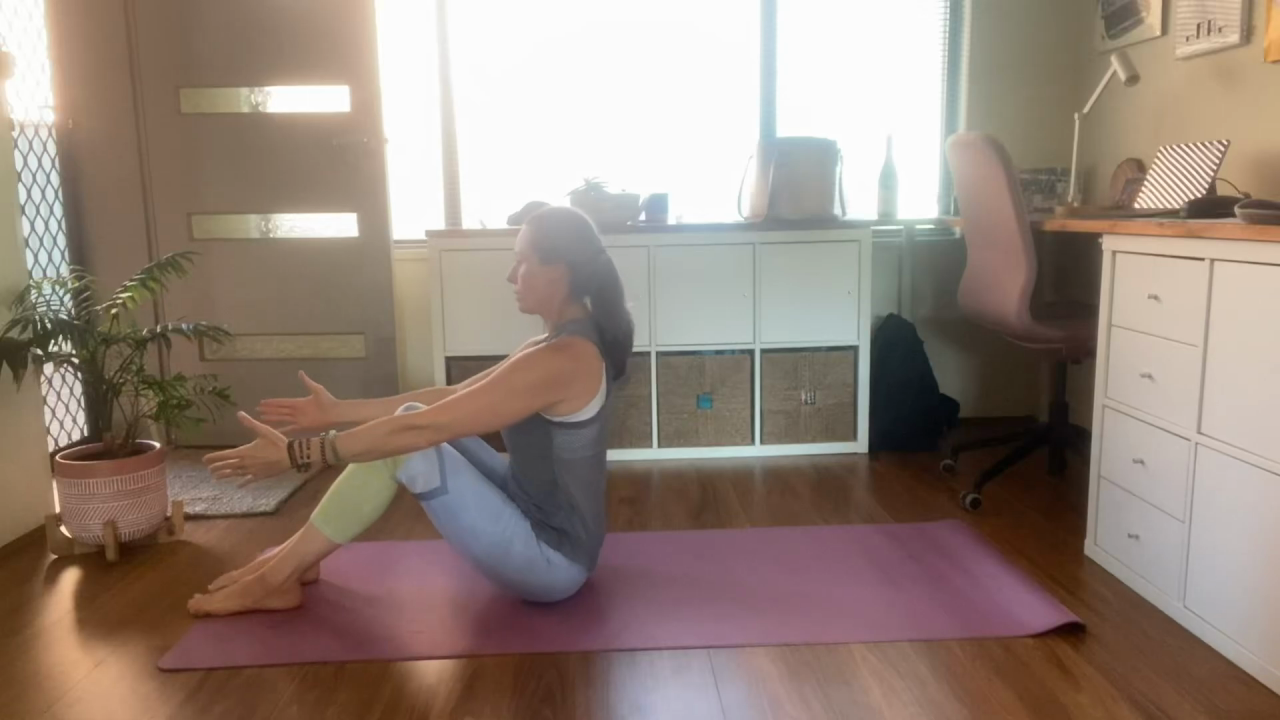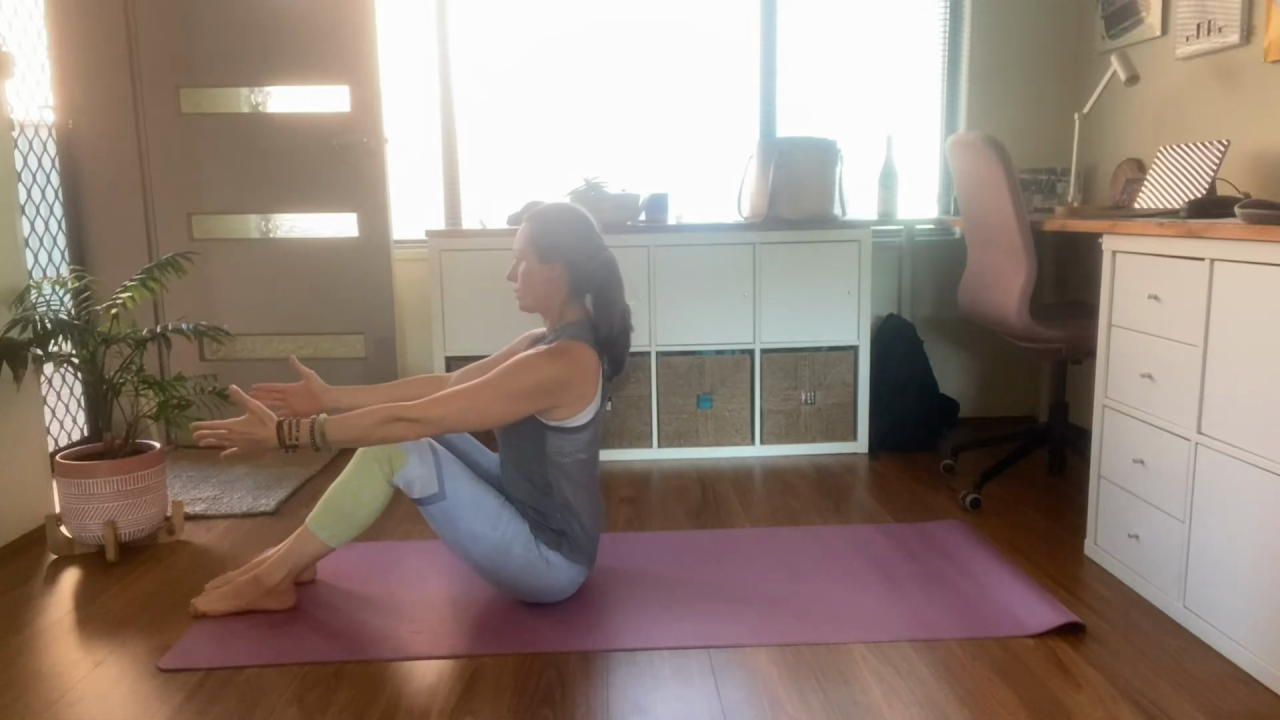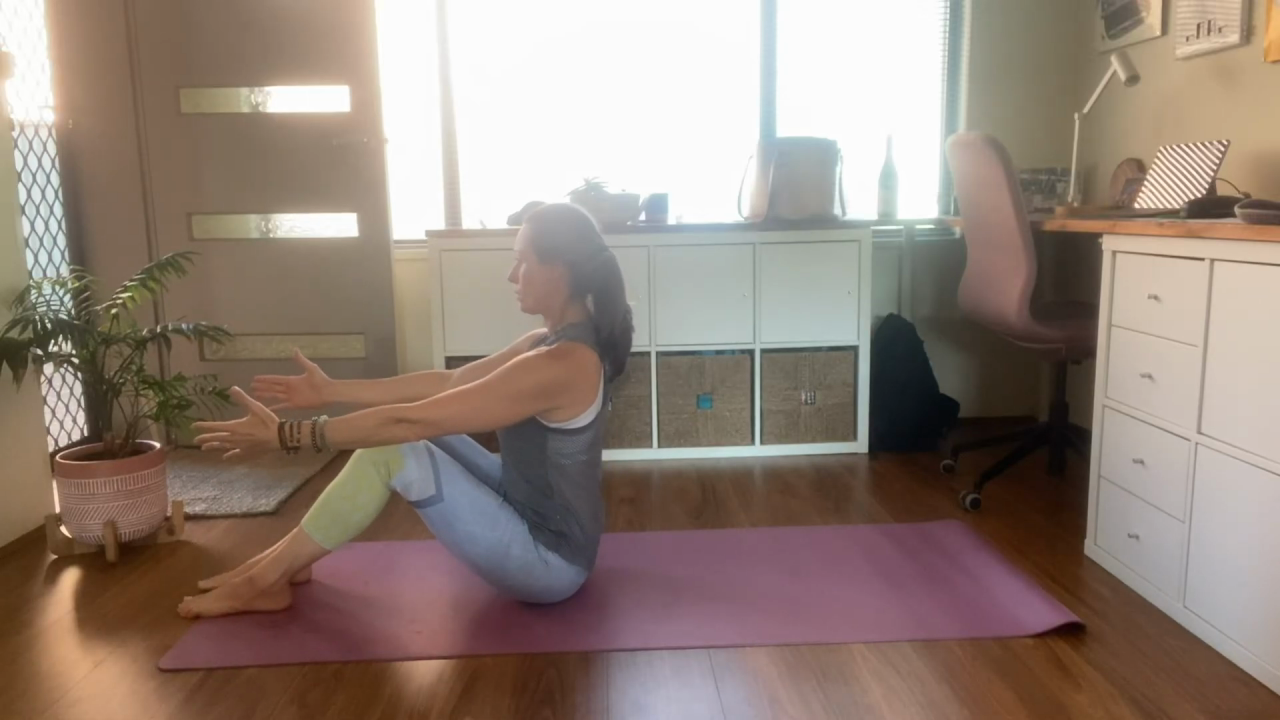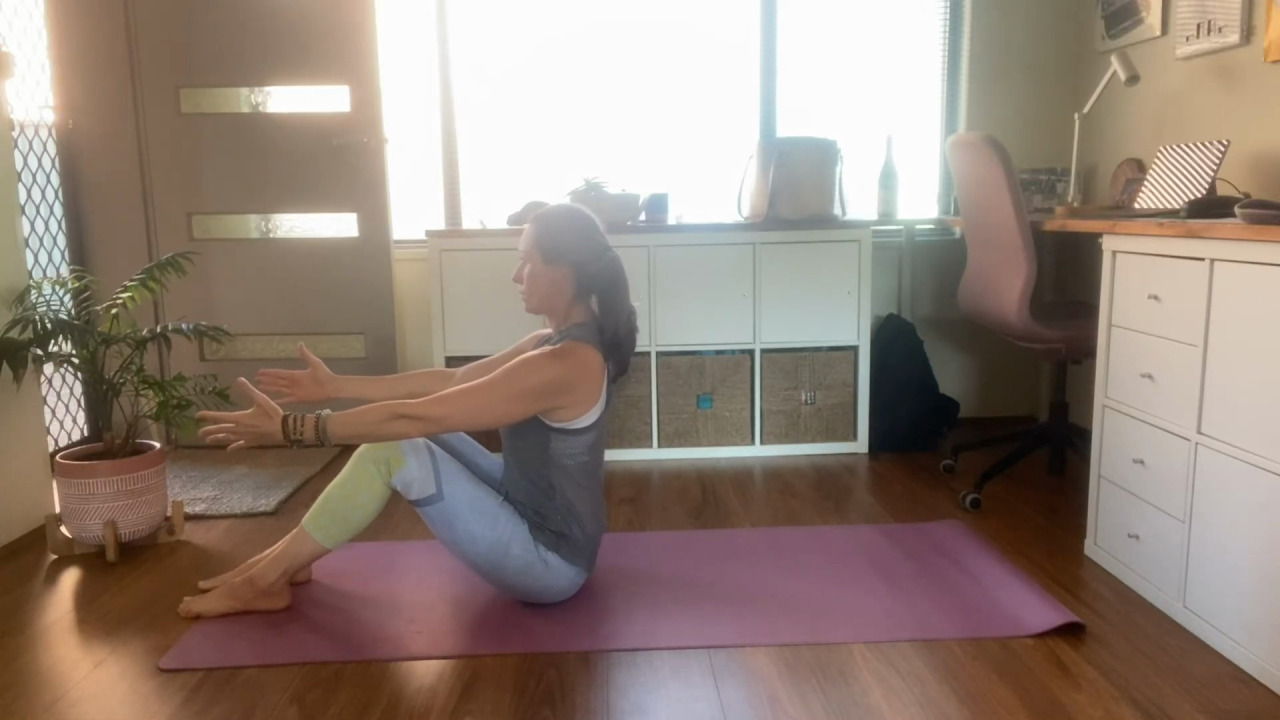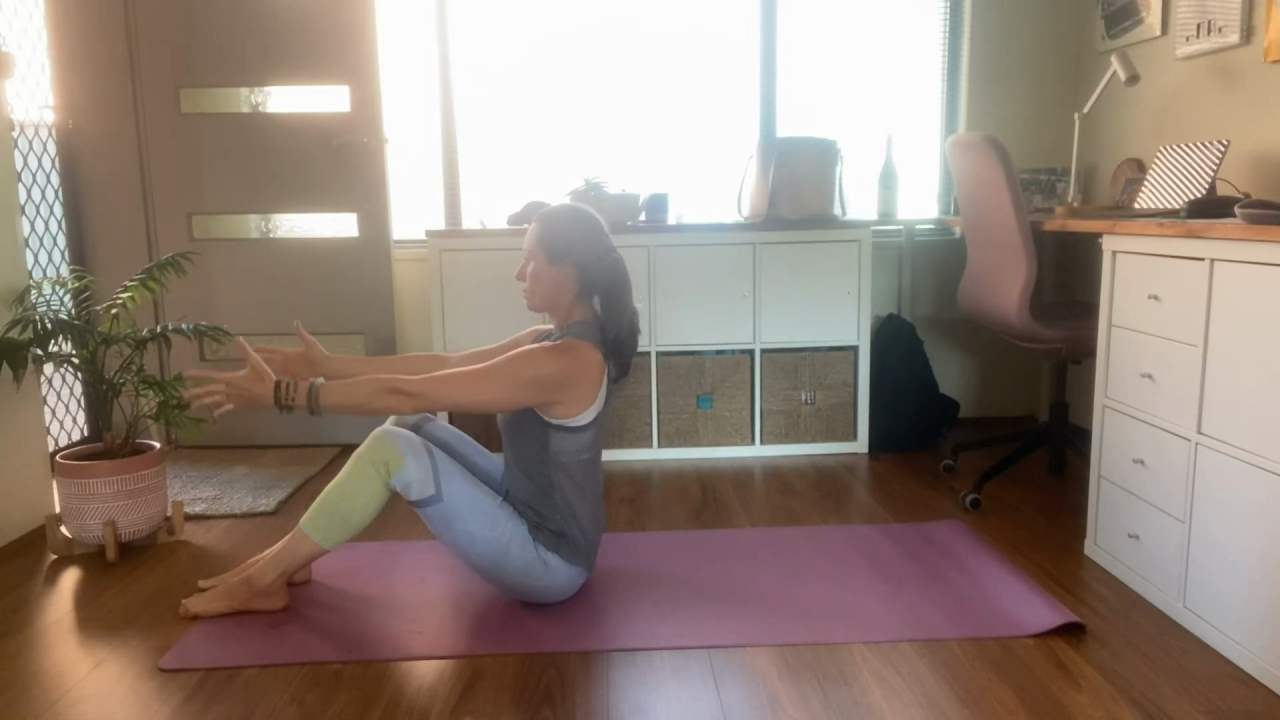
dt=0.4s
person 1, frame 1
left shoulder: (561, 360)
right shoulder: (561, 346)
left elbow: (420, 429)
right elbow: (453, 398)
left wrist: (294, 454)
right wrist: (338, 410)
left hip: (552, 560)
right hip: (545, 526)
left knee: (404, 443)
right knee: (410, 419)
left ankle: (277, 577)
right ankle: (294, 557)
person 1, frame 2
left shoulder: (559, 364)
right shoulder: (556, 343)
left elbow: (409, 417)
right elbow: (447, 386)
left wrist: (284, 434)
right wrist: (330, 397)
left hip: (549, 561)
right hip: (538, 521)
left knee: (397, 448)
right knee: (418, 430)
left ankle: (270, 580)
right ankle: (290, 558)
person 1, frame 3
left shoulder: (560, 365)
right shoulder: (557, 343)
left elbow: (410, 420)
right elbow: (449, 383)
left wrist: (285, 435)
right wrist: (332, 390)
left hip: (549, 560)
right hip: (537, 521)
left knee: (393, 451)
right knee: (400, 436)
left ankle: (264, 581)
right ankle: (285, 559)
person 1, frame 4
left shoulder: (564, 364)
right shoulder: (562, 344)
left elbow: (415, 415)
right elbow: (451, 382)
left wrist: (289, 428)
right wrist: (335, 385)
left hip: (549, 561)
right hip: (537, 521)
left knee: (393, 450)
right knee: (406, 436)
left ankle: (265, 581)
right ankle: (286, 559)
person 1, frame 5
left shoulder: (563, 361)
right shoulder: (562, 341)
left elbow: (410, 393)
right elbow: (447, 367)
left wrist: (280, 392)
right wrist: (329, 367)
left hip: (549, 560)
right hip: (536, 520)
left knee: (391, 449)
right knee: (408, 427)
left ankle: (262, 582)
right ankle: (284, 560)
